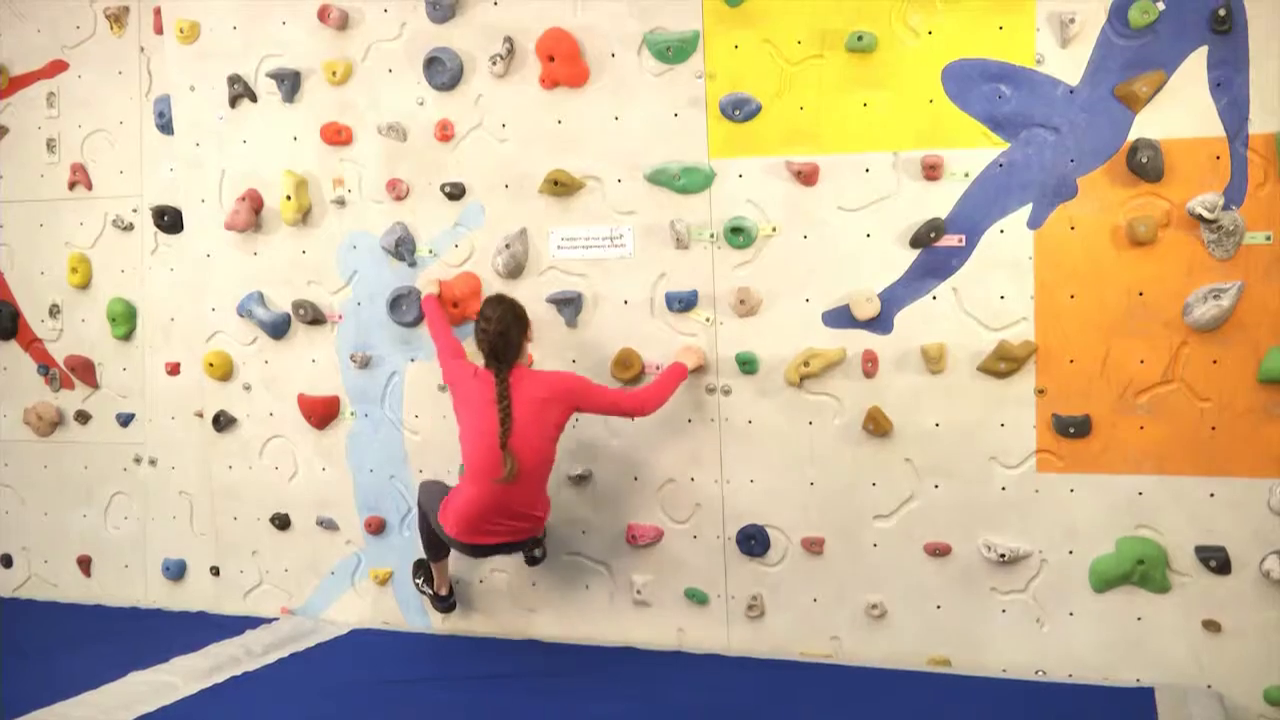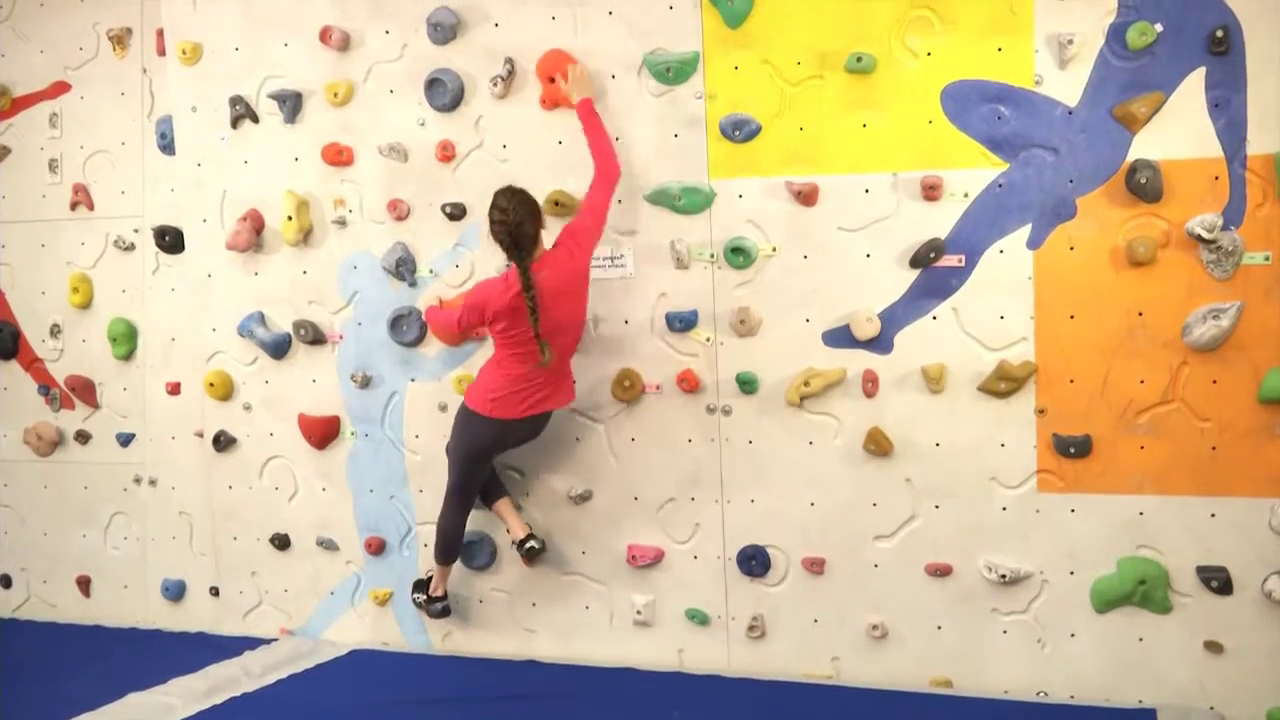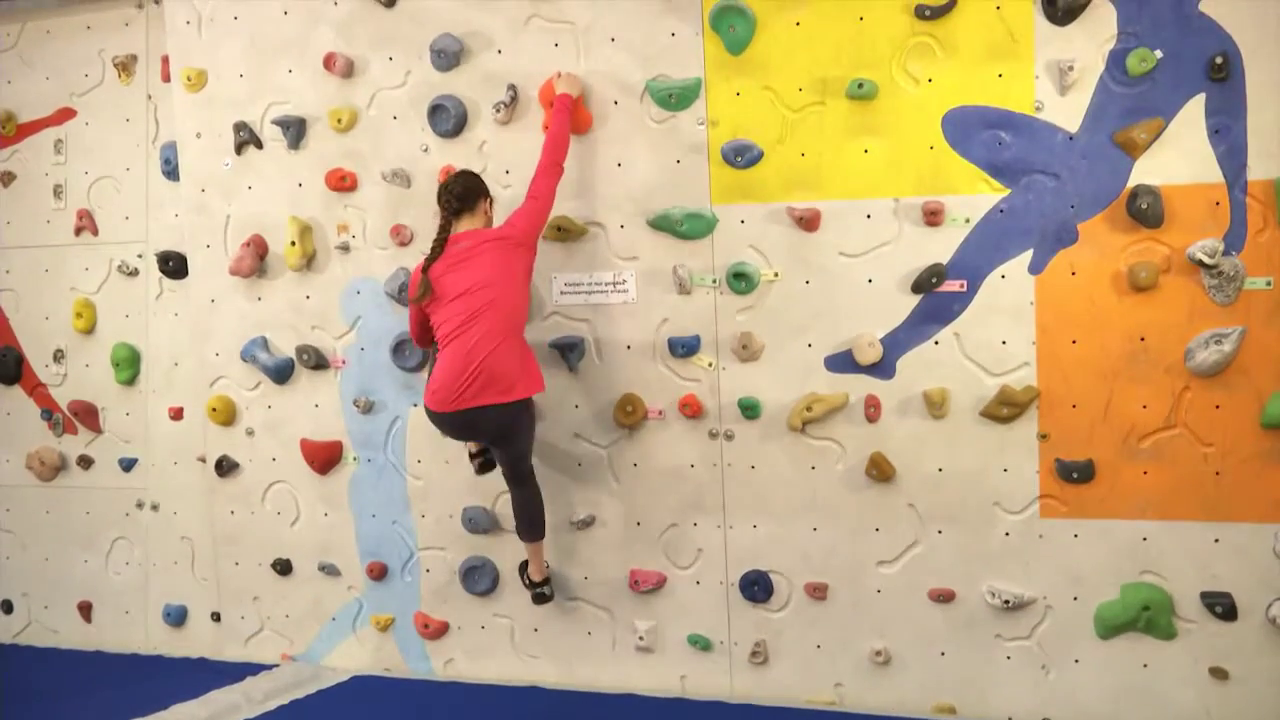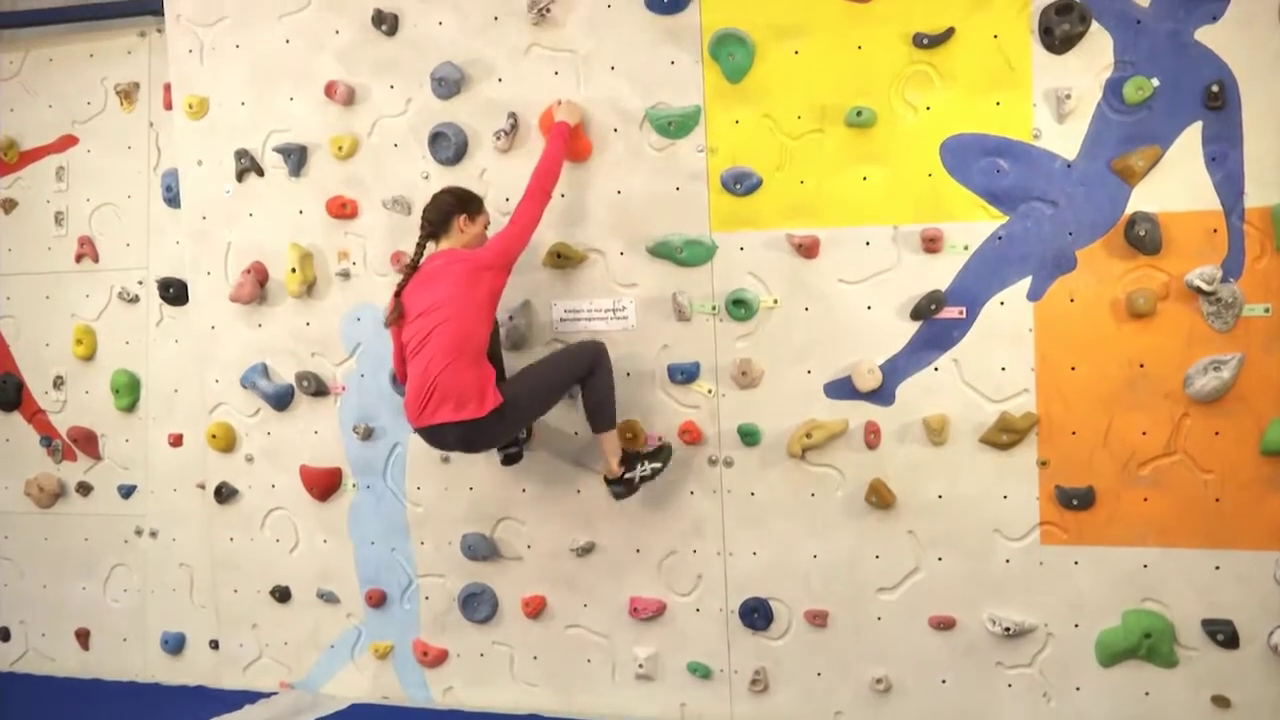
dt=1s
person 1, frame 1
left shoulder: (464, 381)
right shoulder: (558, 389)
left elbow: (442, 337)
right elbow: (640, 404)
left wrist: (430, 296)
right wrist: (681, 365)
left hip: (468, 531)
right hip: (523, 522)
left knee: (427, 494)
left ankle: (440, 589)
person 1, frame 2
left shoulder: (490, 294)
right shoulder: (574, 254)
left elbow: (452, 326)
right elbow: (608, 173)
left wrist: (432, 311)
right wrist: (583, 102)
left hip: (493, 412)
right hip: (541, 412)
left knee: (459, 491)
right knee: (472, 460)
left ankle: (437, 588)
right ankle: (523, 533)
person 1, frame 3
left shoulder: (424, 271)
right shoulder: (513, 240)
right elbow: (548, 172)
right wrist: (563, 100)
left hip: (446, 408)
right hip: (507, 400)
right knee: (520, 474)
left ankle: (477, 448)
right ankle: (538, 574)
person 1, frame 4
left shoulder: (406, 288)
right shoulder: (485, 263)
left elbow: (401, 372)
right elbow: (535, 199)
right wrist: (562, 127)
left hip: (429, 431)
right hip: (474, 422)
right knee: (592, 354)
left ankle: (508, 439)
right ankle: (618, 469)
